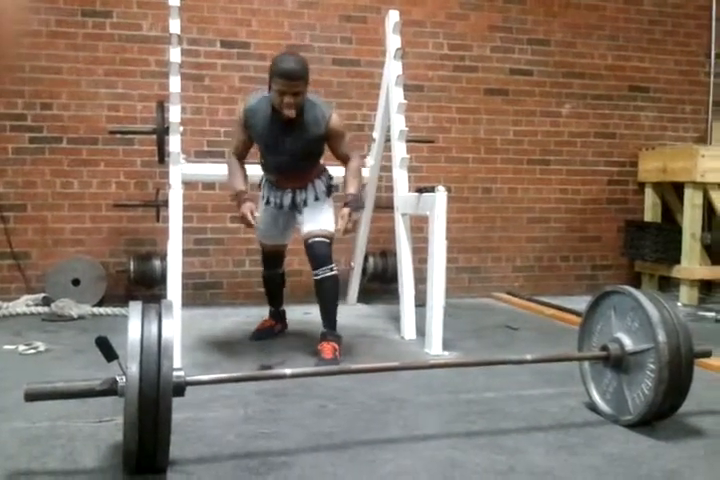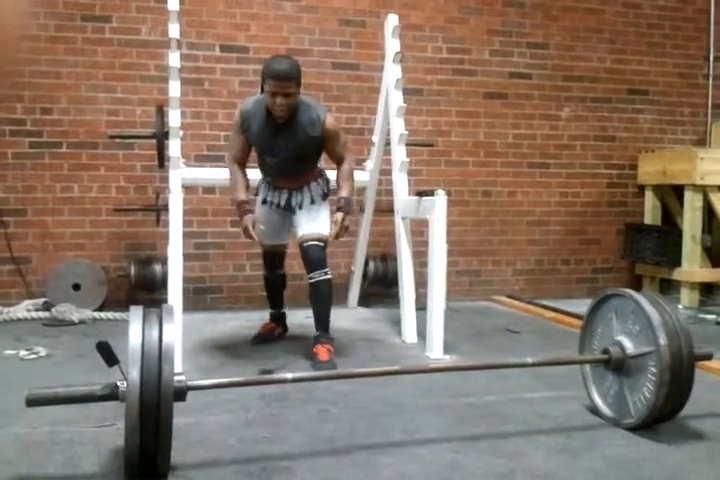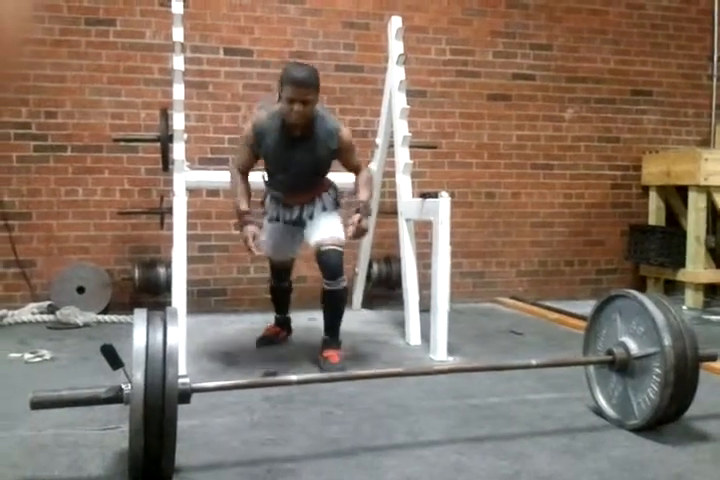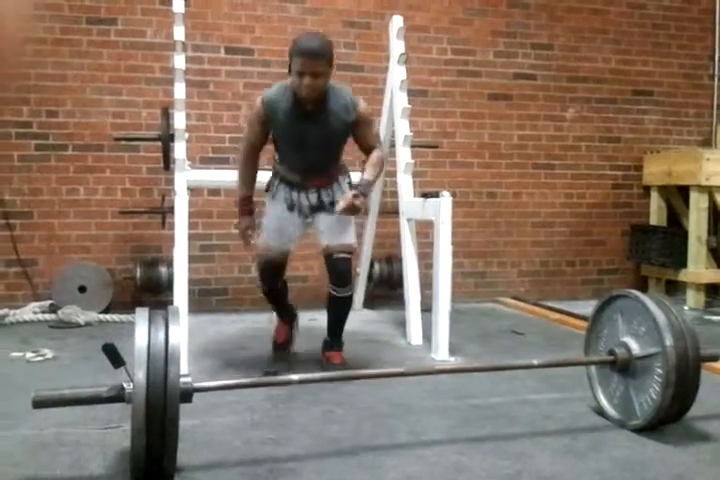
dt=0.2s
person 1, frame 1
left shoulder: (326, 118)
right shoulder: (251, 111)
left elbow: (350, 159)
right elbow: (236, 156)
left wrist: (350, 202)
right wrist: (242, 197)
left hip: (313, 190)
right hip: (273, 190)
left knee: (320, 253)
right knee: (271, 257)
left ankle: (330, 336)
right ankle: (276, 316)
person 1, frame 2
left shoulder: (320, 119)
right shoulder: (246, 114)
left elbow: (344, 160)
right elbow: (236, 163)
left wrist: (343, 206)
right wrist: (245, 208)
left hip: (310, 191)
right hip: (271, 191)
left knee: (315, 257)
right knee: (272, 259)
left ankle: (323, 338)
right ankle: (277, 320)
person 1, frame 3
left shoulder: (336, 132)
right shoulder: (258, 128)
left elbow: (361, 170)
right elbow: (239, 173)
left wrist: (362, 209)
right wrist: (245, 220)
left hip: (319, 204)
right hip: (278, 205)
left knee: (332, 263)
right knee: (280, 269)
left ankle: (331, 343)
right ankle: (282, 323)
person 1, frame 4
left shoulder: (353, 107)
right shoulder: (268, 102)
left elbow: (375, 151)
right elbow: (250, 153)
left wrist: (361, 189)
right wrist: (245, 208)
left hip: (332, 191)
right hip: (286, 190)
left knee: (341, 267)
right knee: (268, 267)
left ankle: (333, 345)
right ankle: (286, 317)
